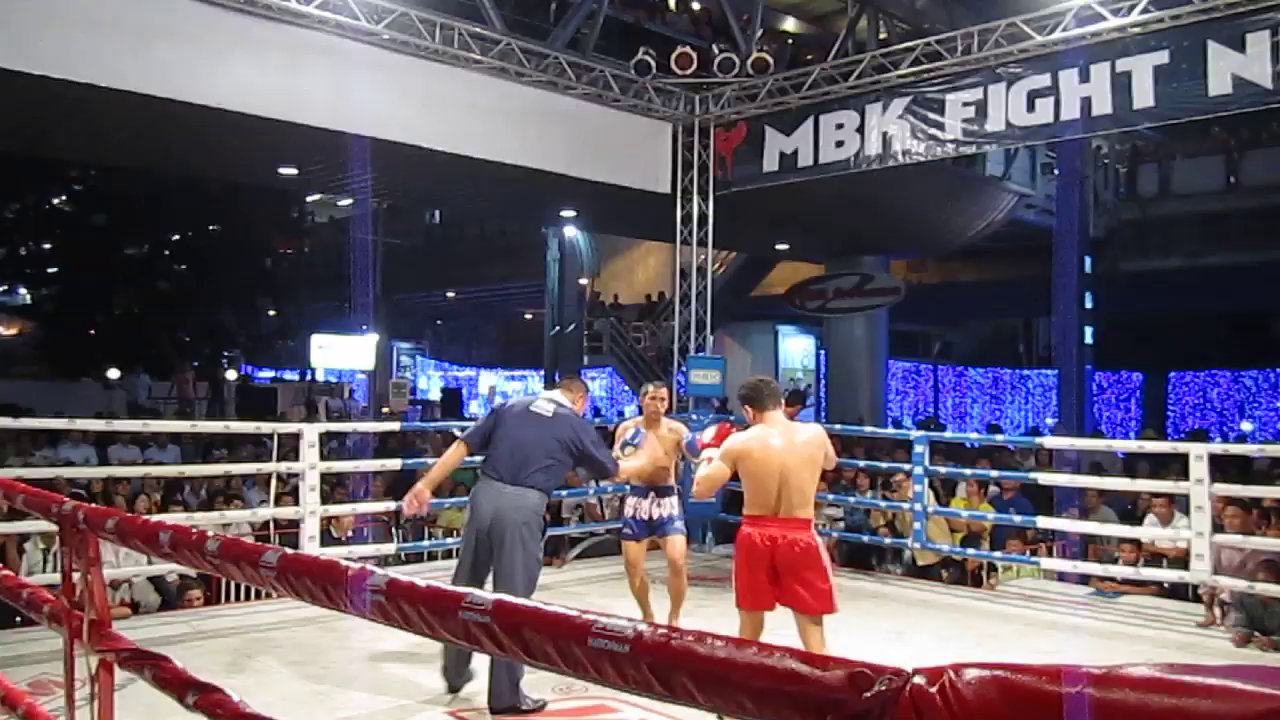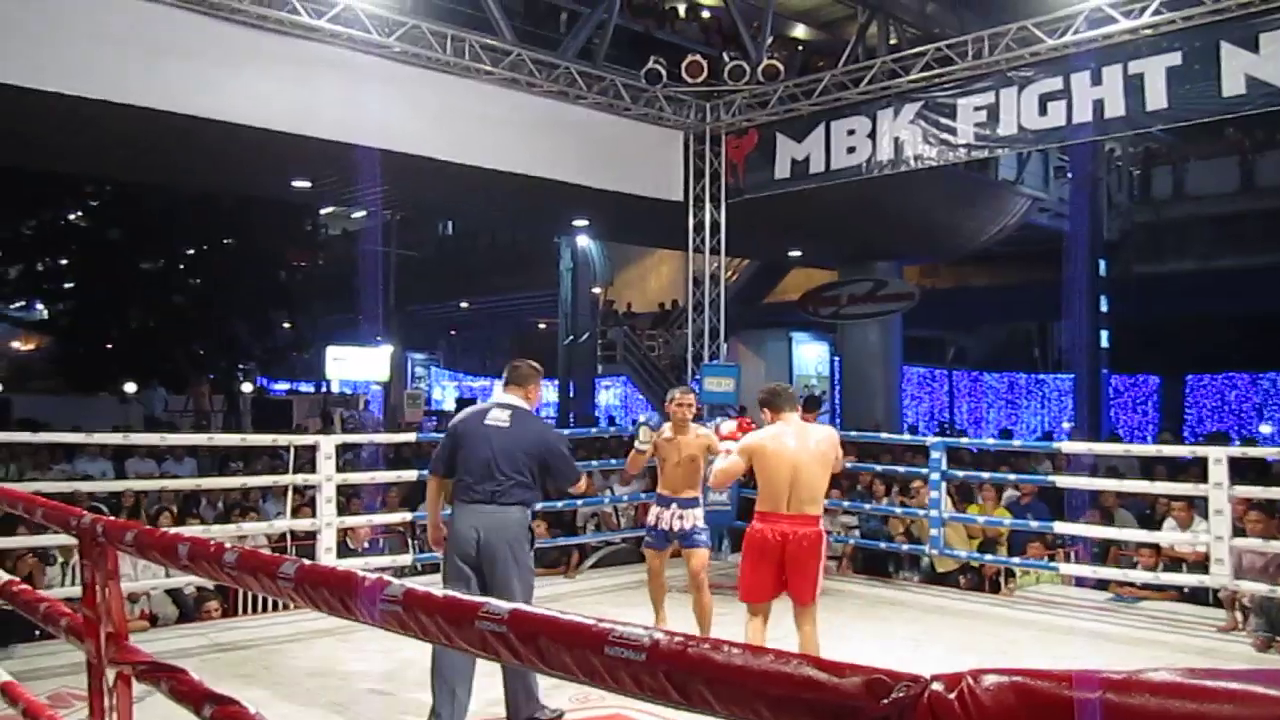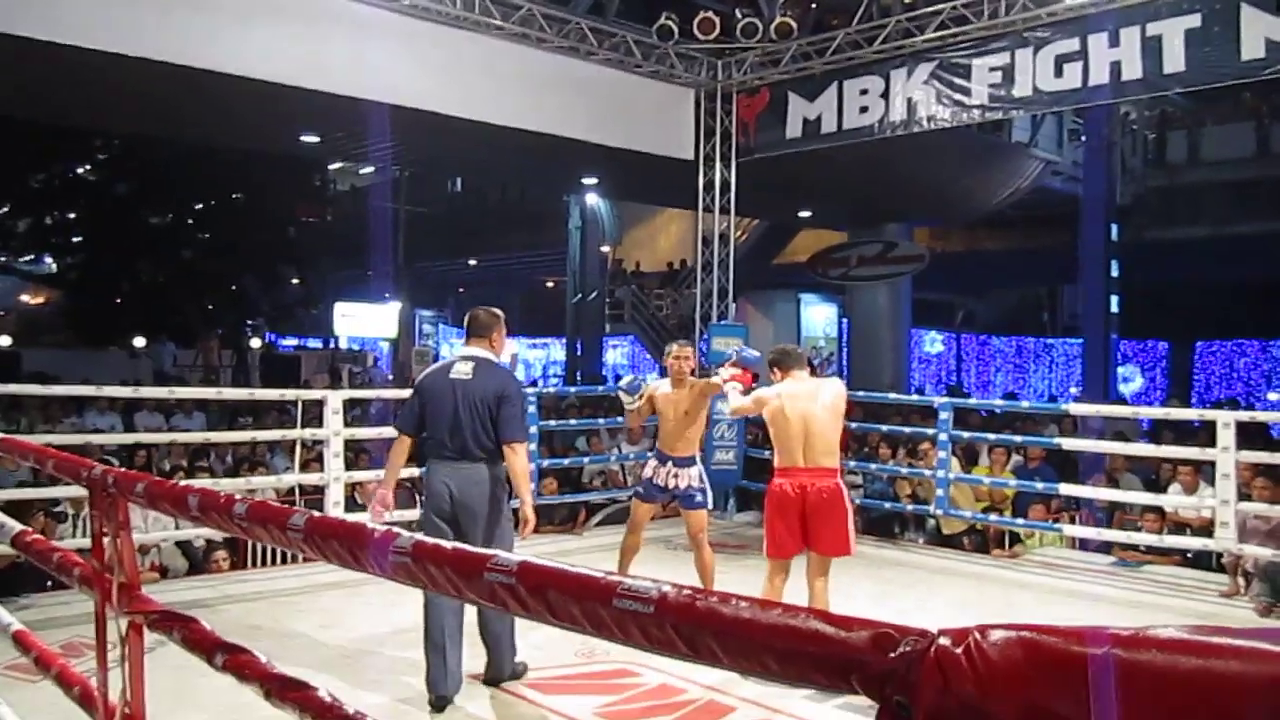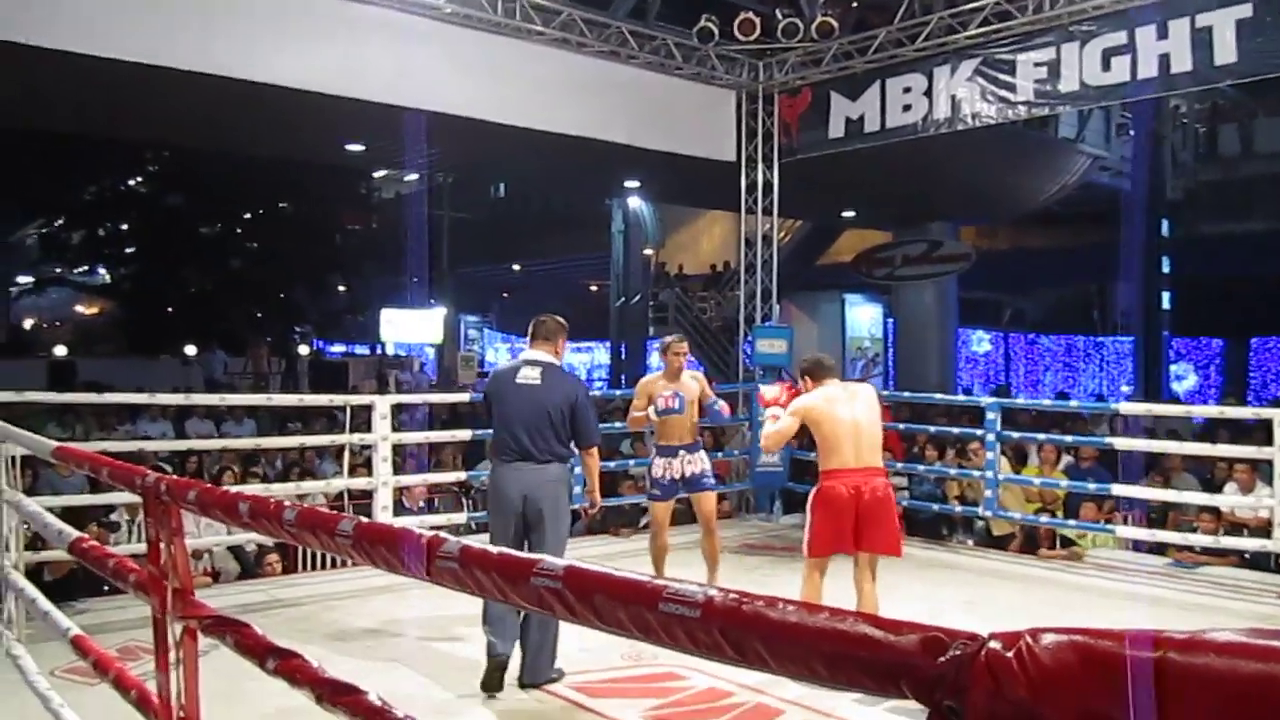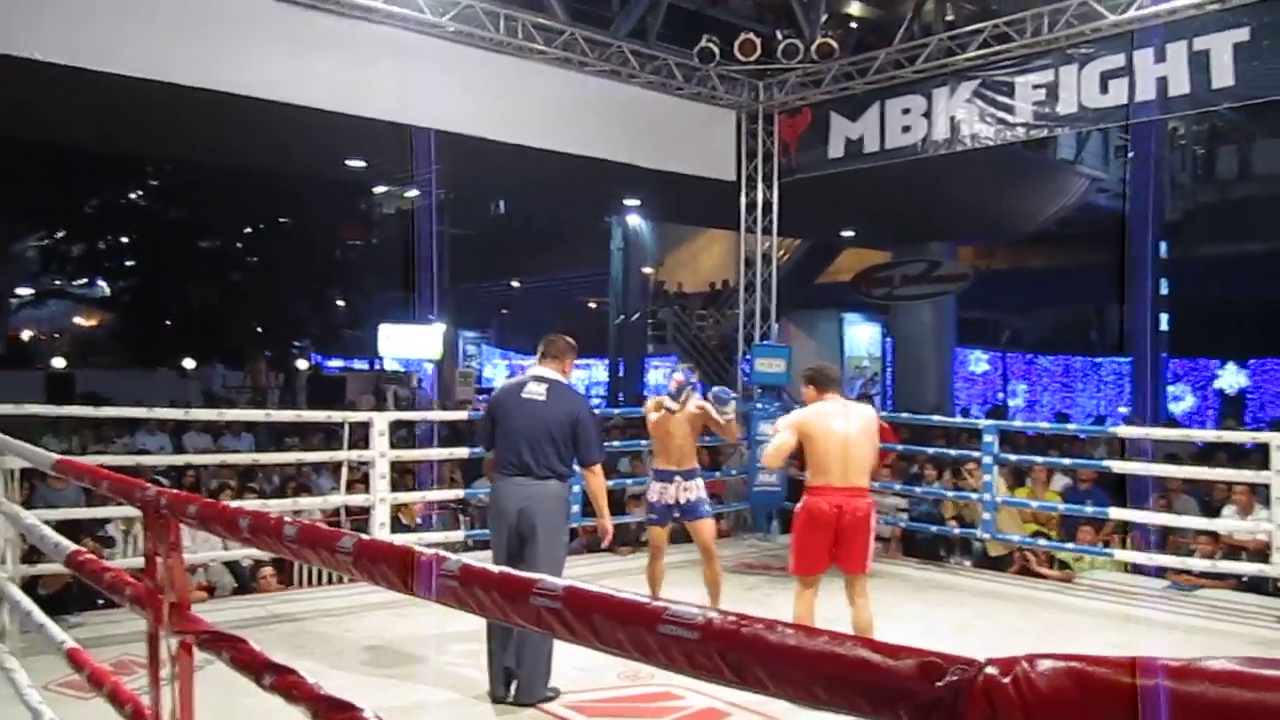
dt=0.5s
person 1, frame 1
left shoulder: (511, 408)
right shoulder: (578, 427)
left elbow: (461, 447)
right elbow: (614, 470)
left wrist: (426, 485)
right wrist: (643, 461)
left hip: (485, 498)
right hip: (523, 509)
left knee: (465, 588)
left ankle: (455, 674)
right ankle: (505, 696)
person 1, frame 2
left shoulder: (463, 420)
right shoulder: (540, 432)
left elbow: (437, 478)
right elbow: (577, 485)
left wrist: (434, 523)
right wrist: (580, 479)
left hip: (464, 521)
right hip: (507, 526)
person 1, frame 3
left shoulder: (430, 378)
right shoulder: (503, 381)
left elbow: (404, 439)
right elbow: (513, 449)
left wrist: (387, 487)
right wrist: (525, 500)
left hip: (438, 478)
right hip: (482, 481)
left ankle: (441, 684)
right ankle: (502, 663)
person 1, frame 4
left shoulder: (497, 379)
right shoulder: (570, 385)
right elbow: (588, 448)
right wrist: (593, 488)
left hip: (505, 478)
right hip: (549, 481)
left ankle: (498, 648)
right ankle: (537, 668)
person 1, frame 5
left shoulder: (502, 394)
right shoulder: (574, 403)
right elbow: (591, 468)
right wrist: (603, 515)
left hip: (504, 493)
right hip: (547, 498)
left ankle: (499, 682)
right ankle: (531, 687)
person 2, frame 1
left shoulder: (739, 443)
right shoulder: (815, 435)
left elbow: (701, 490)
right elbow: (830, 463)
left wrist: (708, 454)
left hip: (756, 536)
right hip: (799, 537)
left knee: (751, 627)
right knee: (812, 631)
person 2, frame 2
left shoulder: (756, 440)
right shoulder: (828, 435)
left elbow: (716, 482)
left wrist: (727, 447)
left hip: (766, 530)
right hip: (808, 532)
left knee: (756, 617)
right knee: (806, 621)
person 2, frame 3
left shoulder: (766, 396)
right shoulder: (836, 388)
left elbow: (736, 407)
left wrist: (731, 383)
left hip: (786, 486)
right hip: (827, 486)
left knee: (776, 574)
right knee: (818, 577)
person 2, frame 4
left shoulder: (805, 403)
right shoulder: (868, 391)
left elbow: (769, 444)
left wrist: (772, 412)
left hip: (834, 488)
right hip: (875, 485)
left knee: (814, 571)
right knee: (866, 577)
person 2, frame 5
left shoulder: (802, 417)
right shoulder: (868, 413)
left elbow: (770, 461)
left wrist: (781, 437)
left hip: (819, 503)
right hip: (858, 504)
left knee: (806, 589)
right knee: (858, 592)
person 3, frame 1
left shoulder: (677, 430)
right shoulder: (627, 428)
right wrist: (624, 450)
left hip: (667, 500)
right hip: (637, 500)
left knee: (677, 563)
right knee: (633, 566)
left ankle: (674, 615)
right ankle: (647, 616)
person 3, frame 2
left shoulder: (705, 436)
right shoulder: (656, 434)
right elbow: (632, 468)
right wrist: (642, 442)
left hip: (691, 511)
right hip: (661, 508)
left knee: (699, 578)
right knee: (654, 572)
left ankle: (705, 639)
right ankle: (660, 617)
person 3, frame 3
left shoulder: (701, 387)
right shoulder: (654, 389)
left elbow: (725, 386)
right elbow: (634, 423)
right wrist: (630, 402)
left hip: (688, 468)
right hip: (658, 464)
left knee: (698, 538)
right knee: (634, 526)
right ankle: (620, 578)
person 3, frame 4
left shoulder: (697, 379)
right shoulder: (648, 384)
left elbow: (712, 406)
right elbow: (632, 422)
left wrist: (720, 411)
right wrist: (656, 412)
left hip: (695, 456)
right hip: (664, 459)
left knee: (709, 523)
right knee: (658, 527)
left ankle: (713, 580)
person 3, frame 5
left shoulder: (702, 407)
right shoulder: (656, 404)
left elbow: (732, 436)
right elbow: (655, 431)
left wrist: (727, 412)
right wrist: (672, 401)
left hip: (691, 481)
right hip: (661, 482)
left knee: (709, 549)
right knee: (656, 550)
left ankle: (716, 607)
